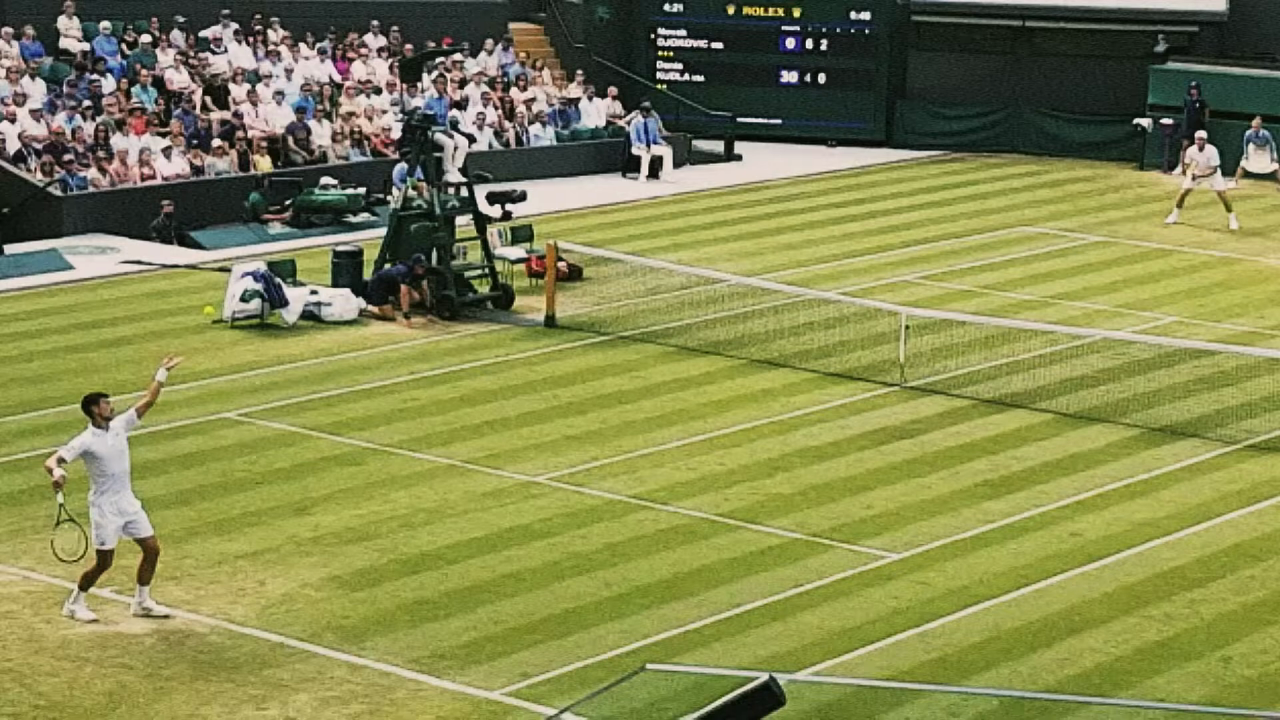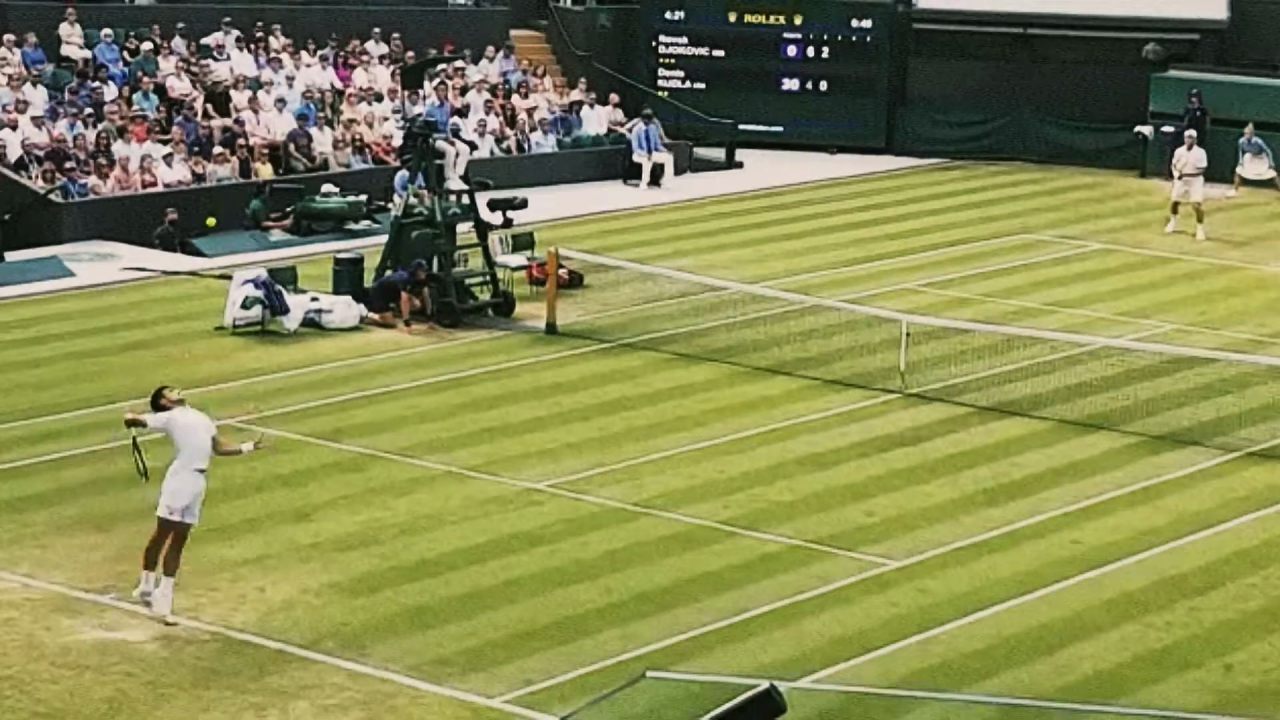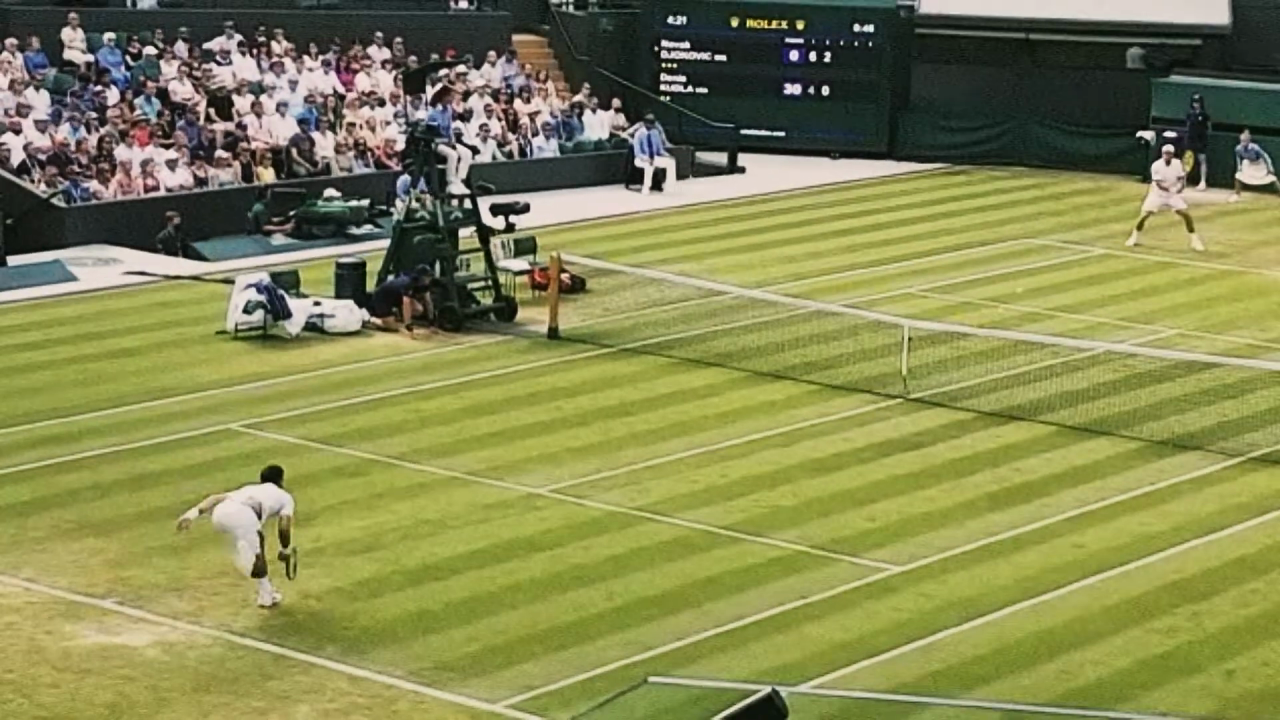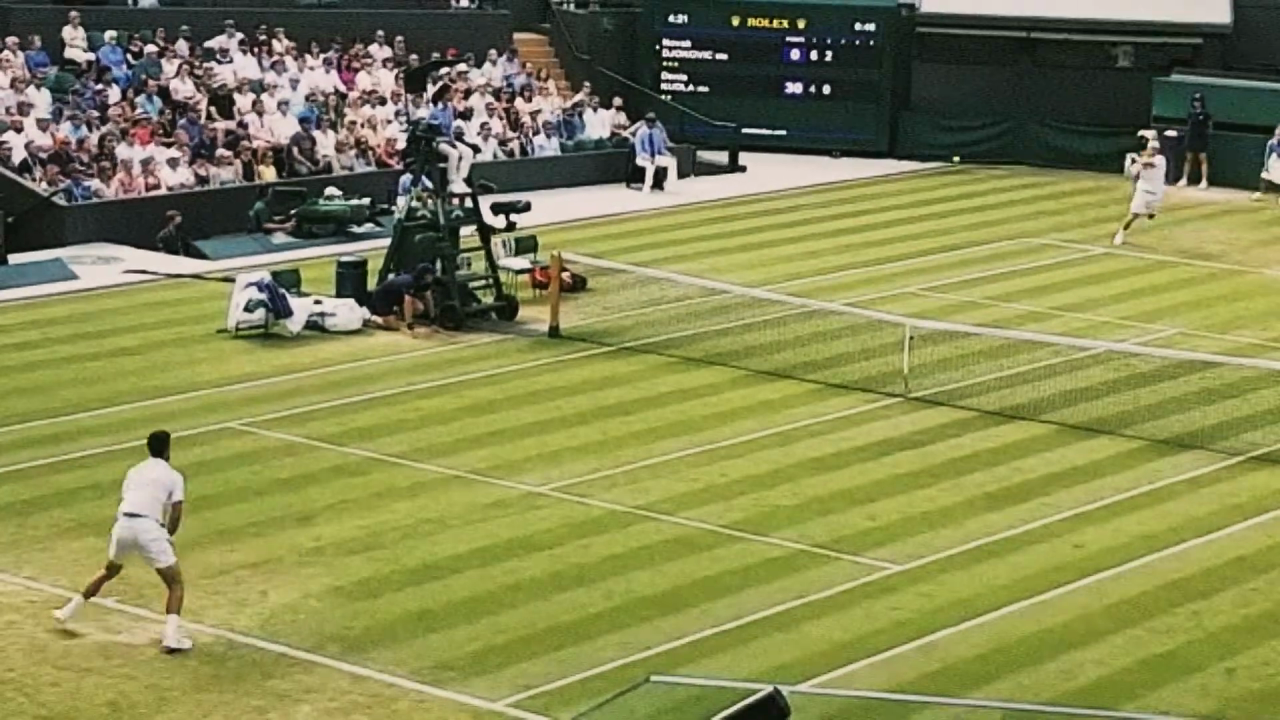
dt=0.7s
person 1, frame 1
left shoulder: (119, 426)
right shoulder: (84, 441)
left elbow: (148, 401)
right elbow: (51, 461)
left wrist: (163, 372)
right wrist: (57, 474)
left hip: (128, 502)
right hip: (104, 508)
left knee: (152, 549)
right knee: (104, 562)
left ankle: (142, 602)
right ankle: (74, 603)
person 1, frame 2
left shoulder: (200, 418)
right shoulder: (167, 417)
left elbow: (220, 448)
right elbow: (133, 421)
left wrist: (248, 447)
right wrist: (131, 418)
left hip: (196, 482)
right hip: (180, 482)
left knee: (178, 541)
right knee: (160, 535)
left ankle: (161, 599)
right ankle: (146, 587)
person 1, frame 3
left shoulder: (249, 489)
right shoulder: (286, 497)
left elbow: (216, 498)
right elbow: (284, 528)
left wrist: (192, 514)
right wrist: (285, 550)
left hip: (221, 513)
right hip: (243, 516)
left knee: (257, 538)
left ankle: (265, 593)
person 1, frame 4
left shoulder: (133, 471)
right shoulder: (175, 477)
right elbow: (177, 514)
right wrist: (167, 537)
left hip: (123, 527)
right hip: (149, 532)
left knee: (108, 573)
right knee: (176, 584)
left ankle: (68, 612)
right ankle: (172, 636)
